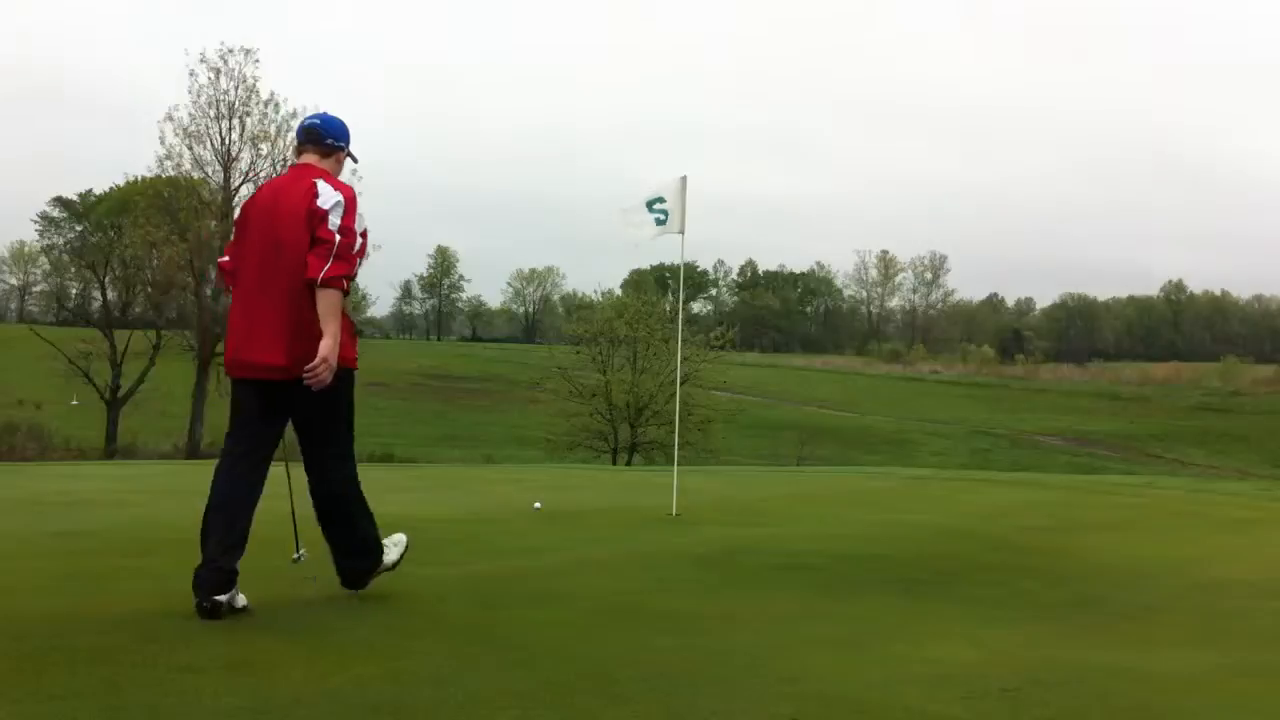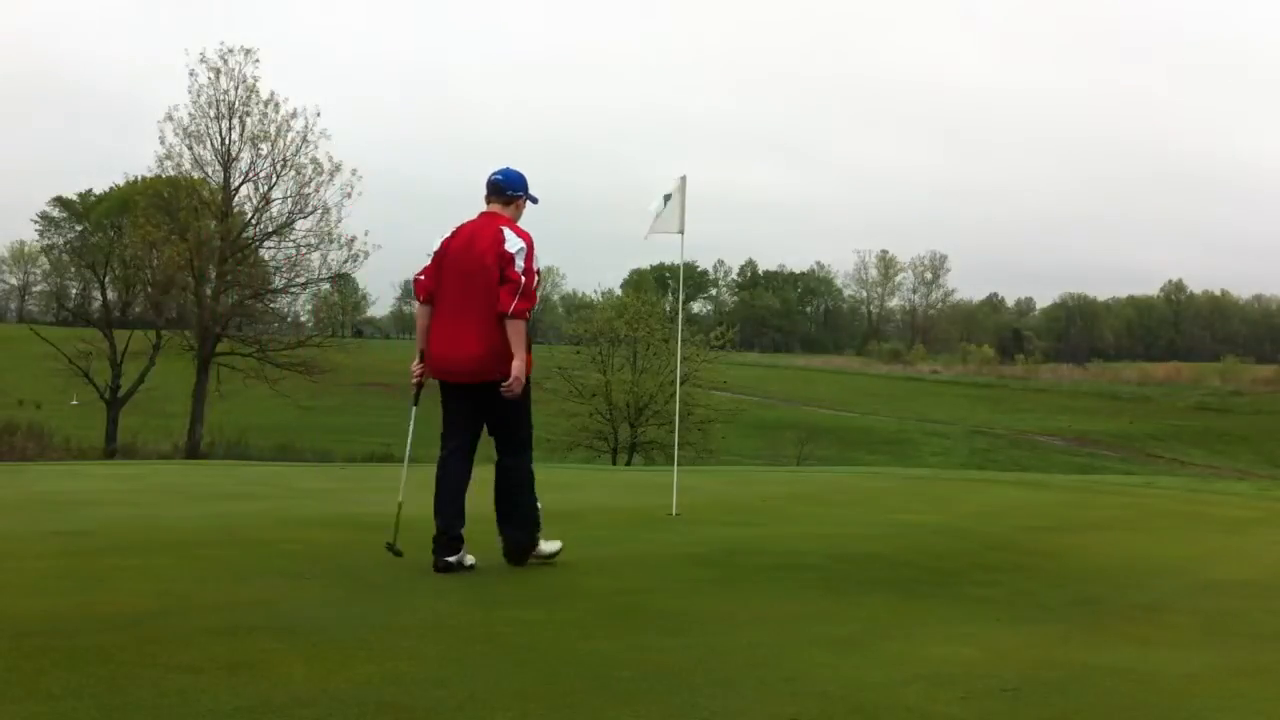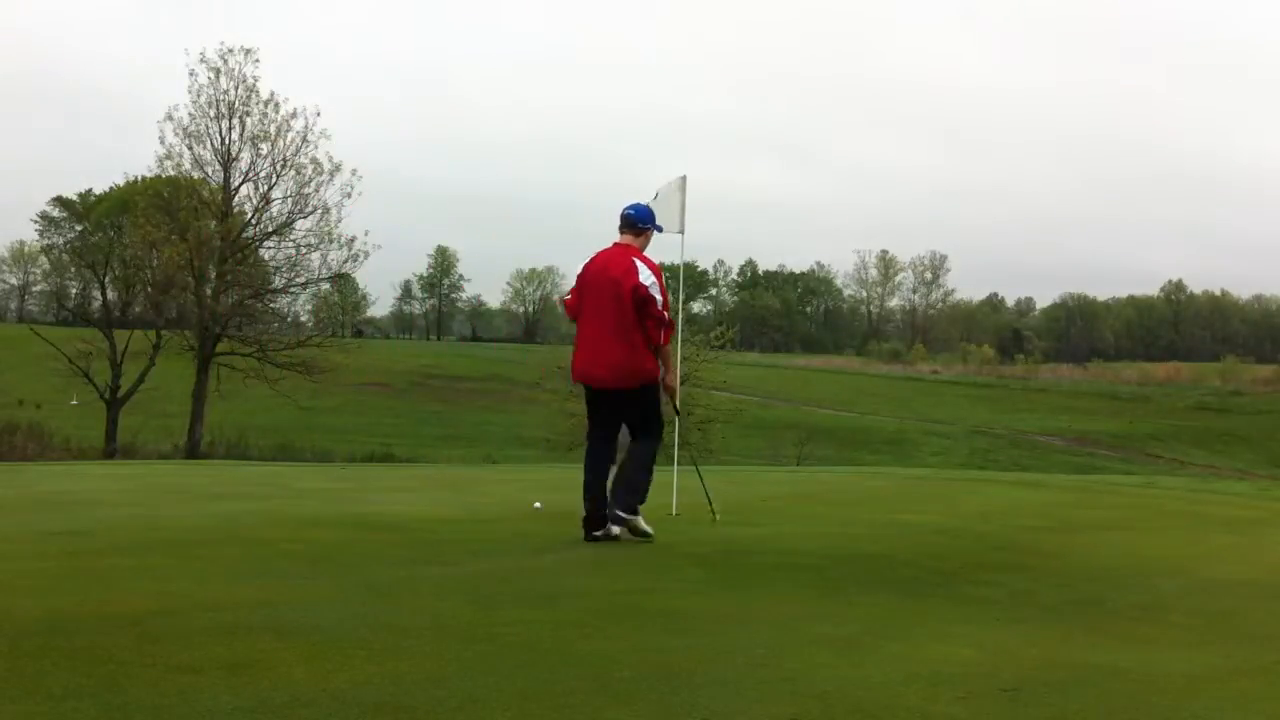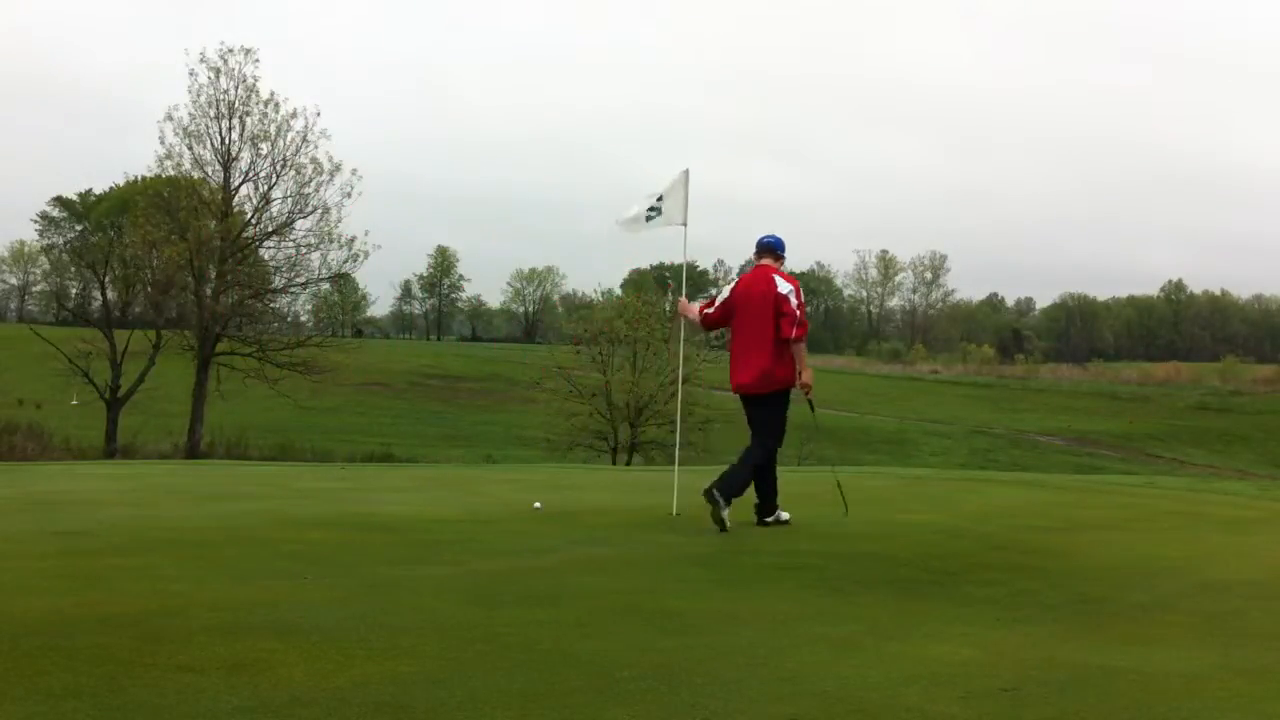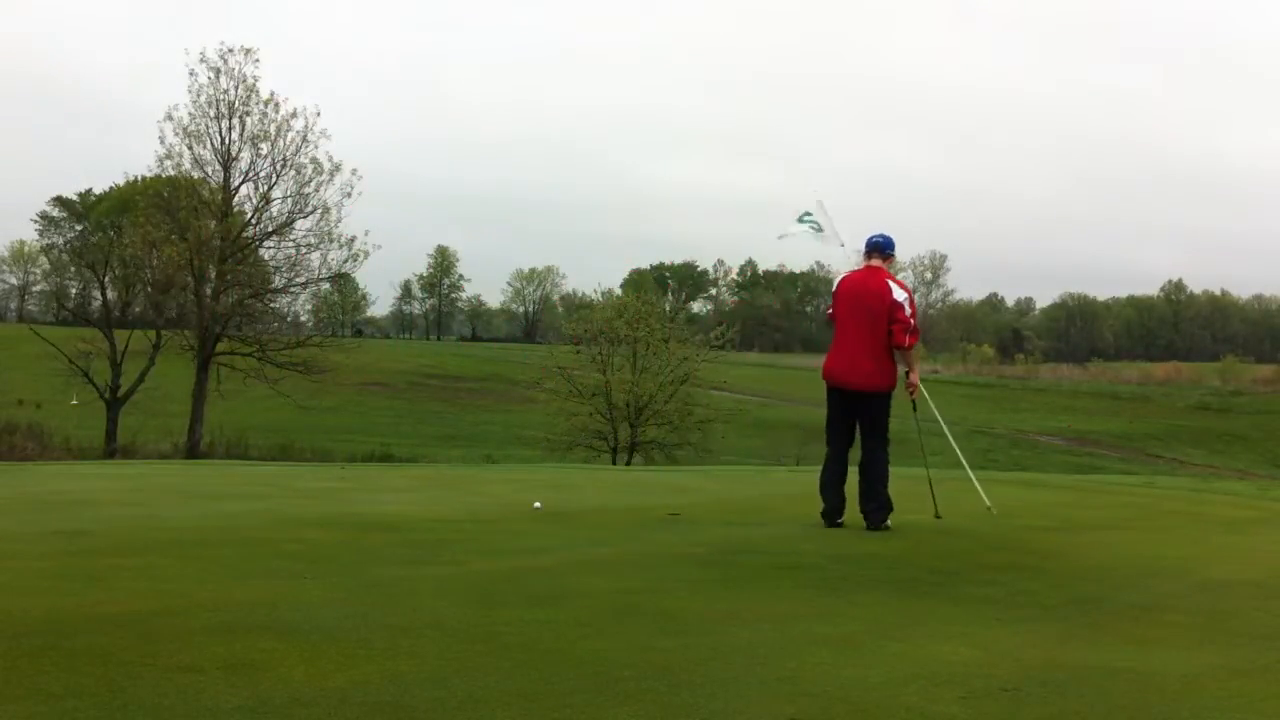
dt=1s
person 1, frame 1
left shoulder: (258, 197)
right shoulder: (334, 194)
left elbow: (234, 274)
right elbow: (330, 270)
right wrist: (331, 337)
left hip: (252, 351)
right hip: (312, 353)
left knee: (242, 459)
right knee: (331, 461)
left ankle: (215, 582)
right ankle: (360, 560)
person 1, frame 2
left shoulder: (453, 238)
right shoulder: (515, 239)
left elbow: (426, 297)
right elbow: (515, 304)
left wrist: (424, 353)
right wrist: (520, 358)
left hip: (452, 362)
right hip: (495, 363)
left knee: (455, 449)
right knee: (514, 447)
left ankle: (448, 548)
right ankle: (522, 540)
person 1, frame 3
left shoulder: (590, 264)
right shoulder: (645, 269)
left elbow: (573, 310)
right elbow: (659, 325)
right wrist: (668, 370)
left hip: (592, 368)
right hip: (632, 369)
left knee: (599, 441)
right knee: (647, 435)
left ankle: (596, 522)
right ankle: (624, 505)
person 1, frame 4
left shoulder: (736, 285)
right shoulder: (785, 284)
left elbow: (708, 318)
right elbow: (794, 331)
left wrist: (687, 310)
right wrist: (804, 368)
left hip: (744, 376)
right hip: (774, 375)
left knee: (763, 438)
right knee: (767, 440)
left ankle: (767, 509)
right ankle: (722, 490)
person 1, frame 5
left shoulder: (843, 282)
right shoulder: (897, 290)
right elbow: (904, 338)
right wrist: (913, 371)
left hip: (839, 375)
right hip: (876, 378)
left knee: (837, 444)
right knee: (875, 446)
left ankle: (832, 512)
right ankle: (875, 515)
